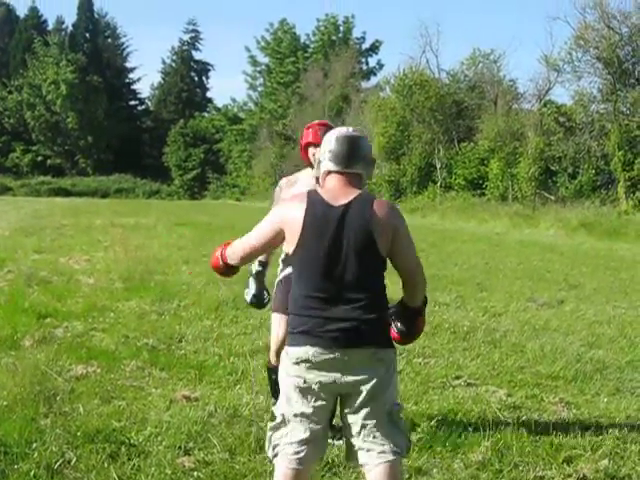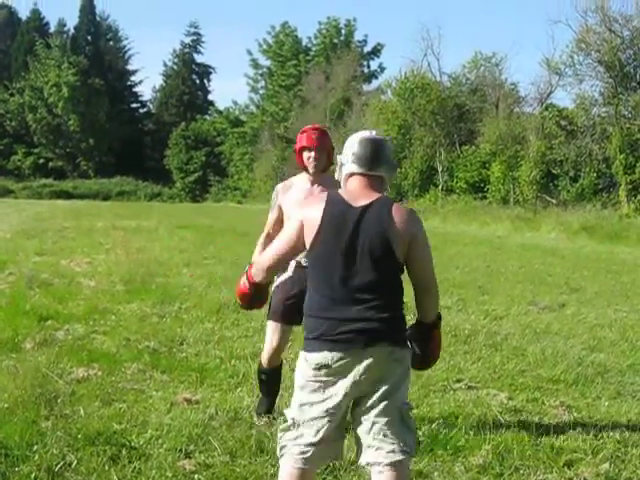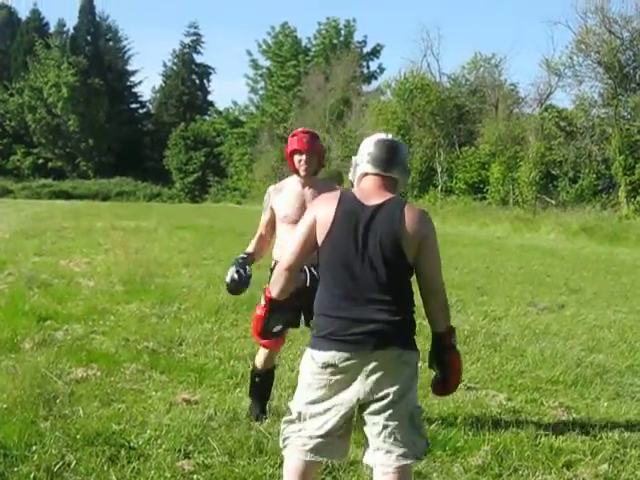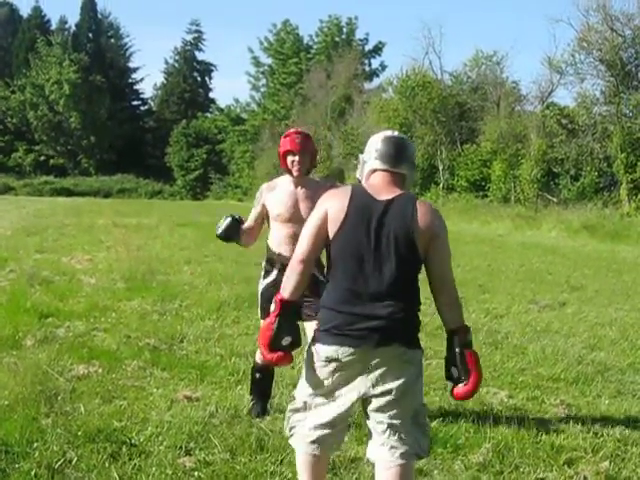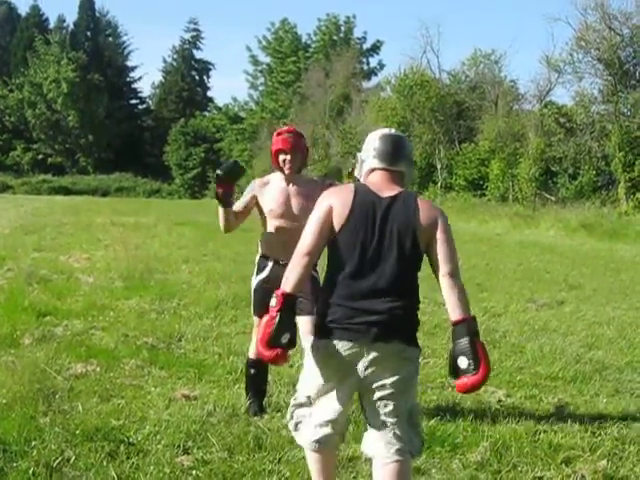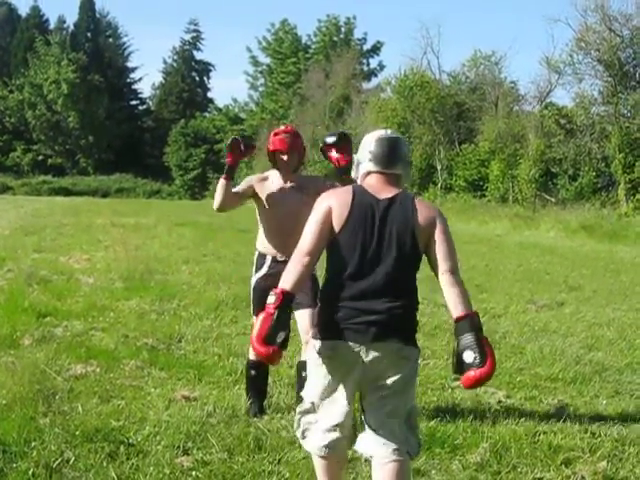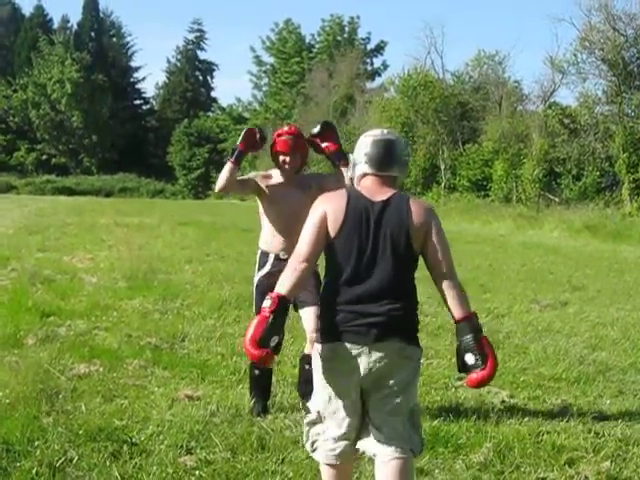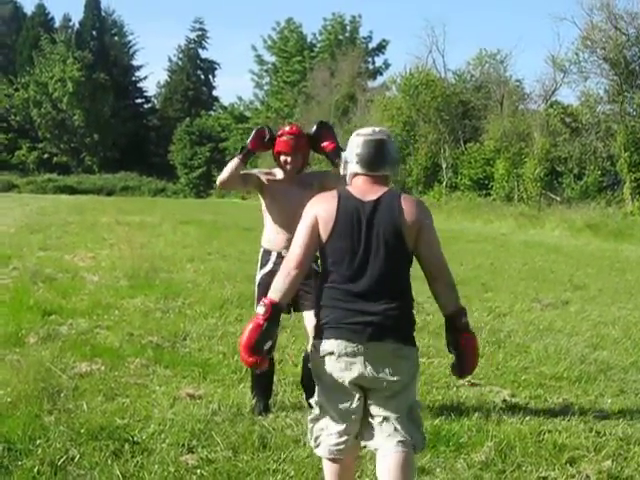
dt=0.1s
person 1, frame 1
left shoulder: (292, 209)
right shoulder: (384, 213)
left elbow: (248, 247)
right elbow: (414, 277)
left wrist: (224, 256)
right wrist: (413, 308)
left hip: (307, 346)
right hip: (368, 347)
left knee: (295, 440)
right knee: (380, 441)
person 1, frame 2
left shoulder: (311, 208)
right shoulder: (403, 218)
left elbow: (271, 260)
right elbow: (426, 284)
left wrist: (251, 281)
right wrist: (428, 326)
left hip: (322, 347)
right hip: (383, 348)
left knee: (303, 441)
right knee: (387, 444)
person 1, frame 3
left shoulder: (325, 206)
right shoulder: (416, 220)
left elbow: (287, 265)
right elbow: (433, 290)
left wrist: (270, 304)
right wrist: (444, 343)
left hip: (330, 346)
right hip: (392, 350)
left knee: (307, 436)
right knee: (394, 446)
person 1, frame 4
left shoulder: (333, 201)
right shoulder: (426, 216)
left elbow: (300, 262)
right elbow: (443, 286)
left wrist: (280, 315)
right wrist: (458, 345)
left hip: (335, 341)
right hip: (396, 345)
left knee: (311, 425)
right knee: (396, 442)
person 1, frame 5
left shoulder: (335, 198)
right shoulder: (428, 213)
left elbow: (305, 255)
right elbow: (449, 277)
left wrist: (281, 309)
right wrist: (465, 337)
left hip: (336, 337)
right hip: (394, 342)
left knee: (316, 422)
right knee: (393, 440)
person 1, frame 6
left shoulder: (333, 200)
right shoulder: (425, 213)
left elbow: (304, 256)
right elbow: (449, 276)
left wrist: (278, 308)
right wrist: (469, 333)
left hip: (336, 337)
right hip: (394, 343)
left knee: (325, 426)
right knee: (392, 439)
person 1, frame 7
left shoulder: (329, 204)
right shoulder: (421, 213)
left elbow: (301, 262)
right elbow: (446, 278)
left wrist: (272, 312)
right wrist: (469, 334)
left hip: (339, 341)
right hip: (396, 343)
left knee: (333, 434)
right knee: (395, 439)
person 1, frame 8
left shoulder: (323, 205)
right shoulder: (412, 209)
left elbow: (293, 266)
right elbow: (439, 276)
left wrist: (265, 317)
right wrist: (457, 325)
left hip: (335, 338)
right hip: (393, 340)
left knee: (337, 429)
right knee: (396, 432)
person 2, frame 1
right shoulder: (288, 185)
right wrist: (258, 272)
right hip: (294, 268)
right knee: (278, 344)
left ankle: (326, 416)
right ankle: (281, 404)
person 2, frame 2
left shoulder: (340, 191)
right shoulder: (284, 190)
right elbow: (269, 235)
right hip: (291, 274)
right knee: (273, 347)
right ankle: (267, 398)
person 2, frame 3
left shoulder: (331, 194)
right shoulder: (276, 192)
right elbow: (263, 237)
right wrist: (243, 261)
left hip: (320, 276)
right knee: (268, 348)
right ankle: (258, 402)
person 2, frame 4
left shoulder: (325, 191)
right shoulder: (268, 191)
right elbow: (248, 236)
right wrist: (234, 231)
left hip: (312, 274)
right hip: (276, 274)
right ankle: (258, 400)
person 2, frame 5
left shoulder: (317, 188)
right shoulder: (260, 186)
right elbow: (229, 225)
right wrist: (224, 200)
right hip: (269, 269)
right knee: (261, 339)
right ankle: (255, 398)
person 2, frame 6
left shoulder: (312, 184)
right shoulder: (259, 183)
right elbow: (220, 204)
left wrist: (344, 165)
right wrist: (231, 166)
right hip: (267, 266)
left knee: (311, 337)
right ankle: (255, 399)
person 2, frame 7
left shoulder: (314, 182)
right shoulder: (262, 180)
right elbow: (221, 188)
left wrist: (335, 151)
right wrist: (239, 153)
right hip: (270, 264)
left knee: (315, 334)
left ankle: (310, 398)
right ankle: (259, 398)
person 2, frame 8
left shoulder: (316, 180)
right shoulder: (263, 179)
right elbow: (222, 182)
left wrist: (331, 149)
right wrist: (248, 150)
right hip: (272, 262)
left knee: (317, 333)
left ankle: (313, 396)
right ankle: (261, 397)
